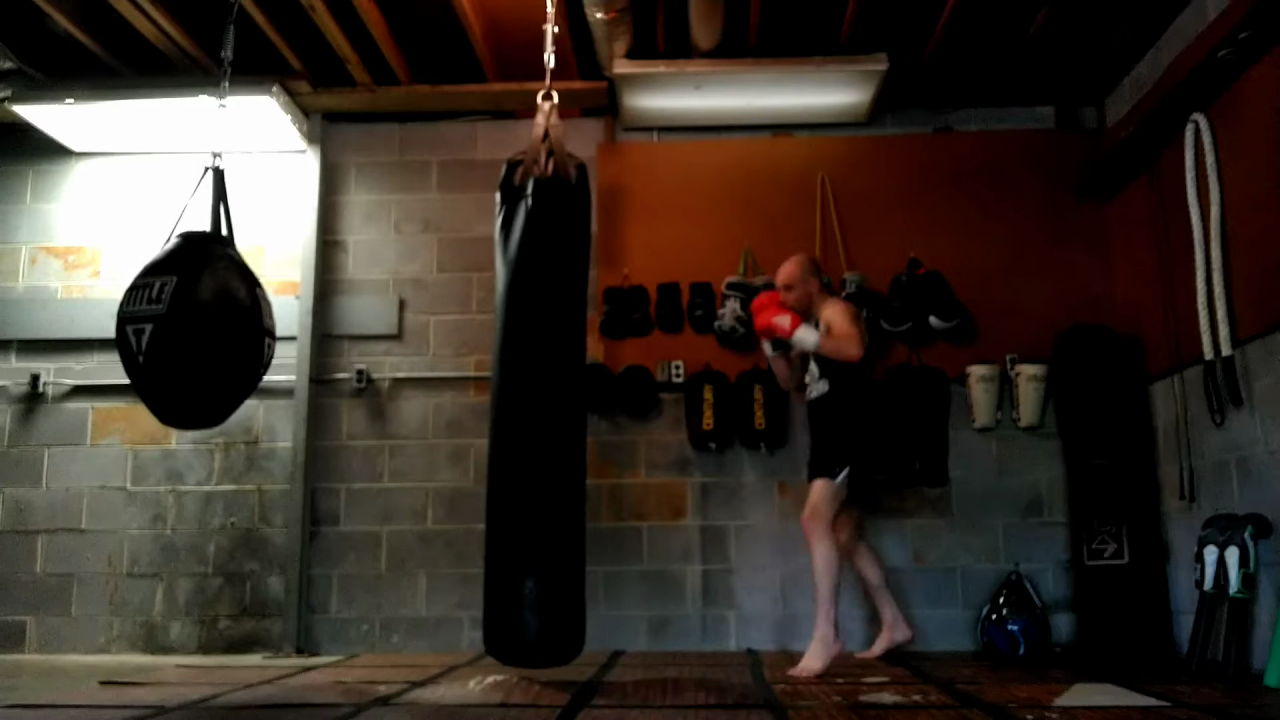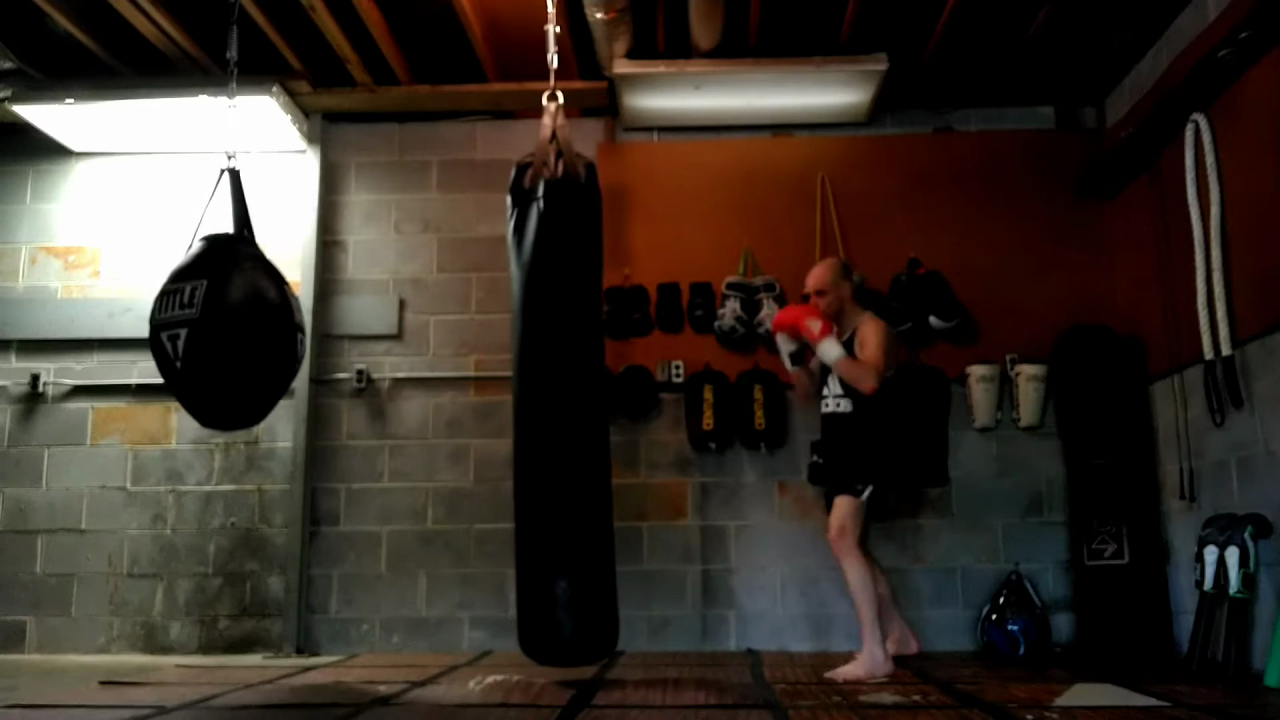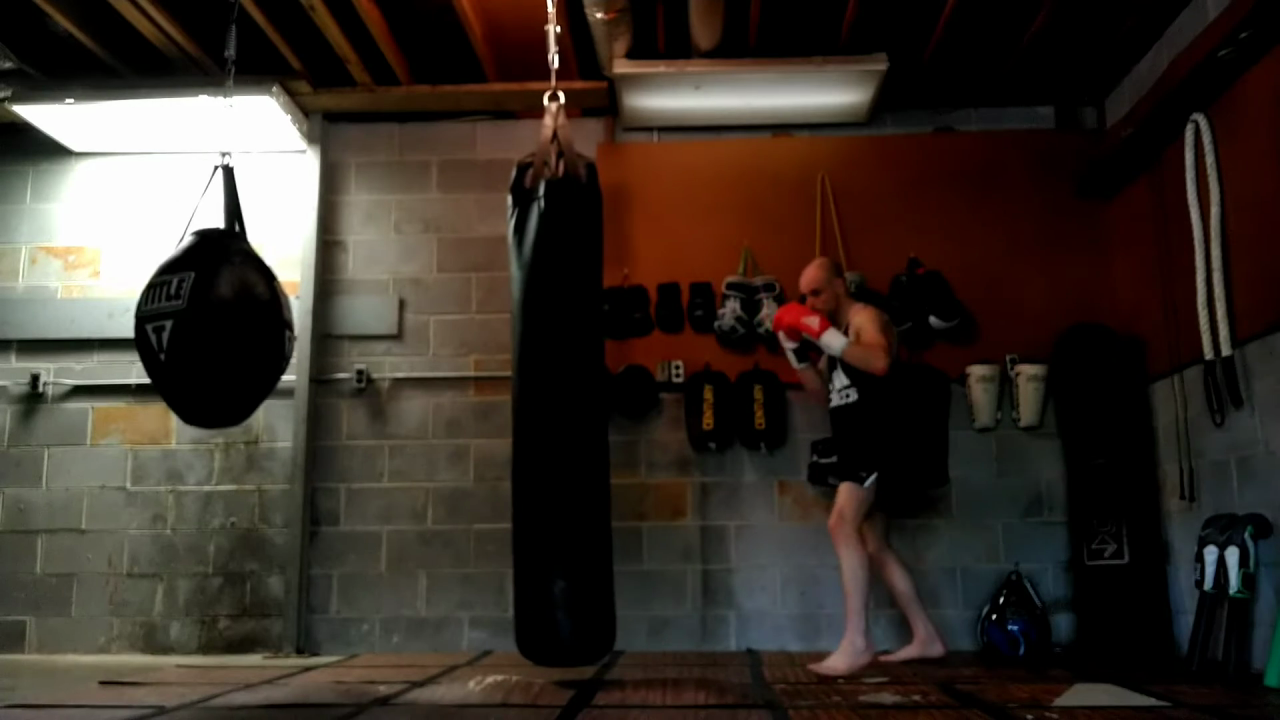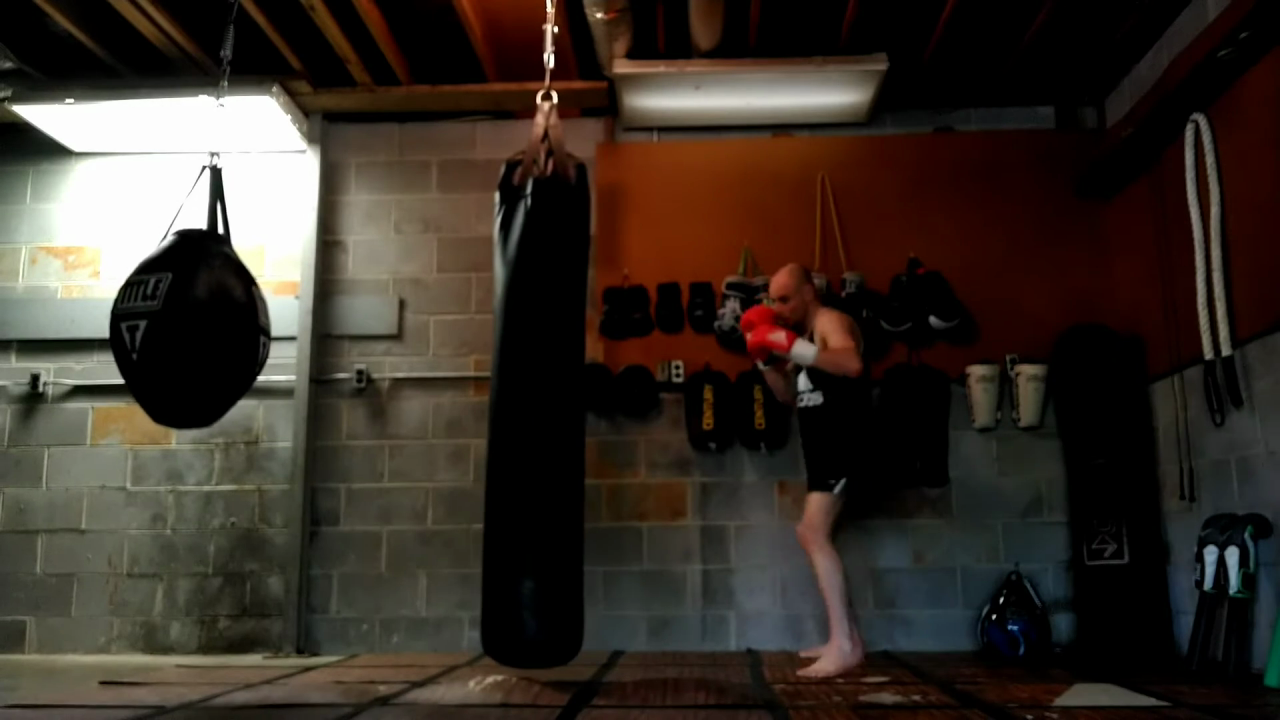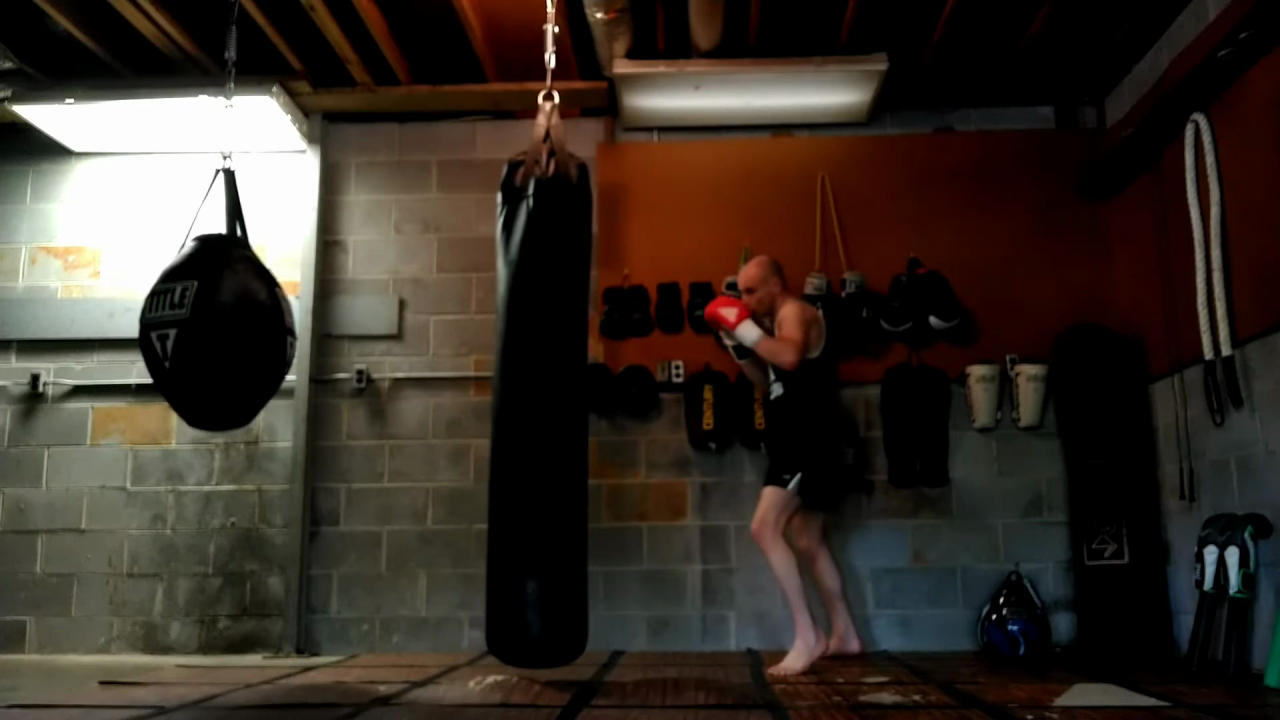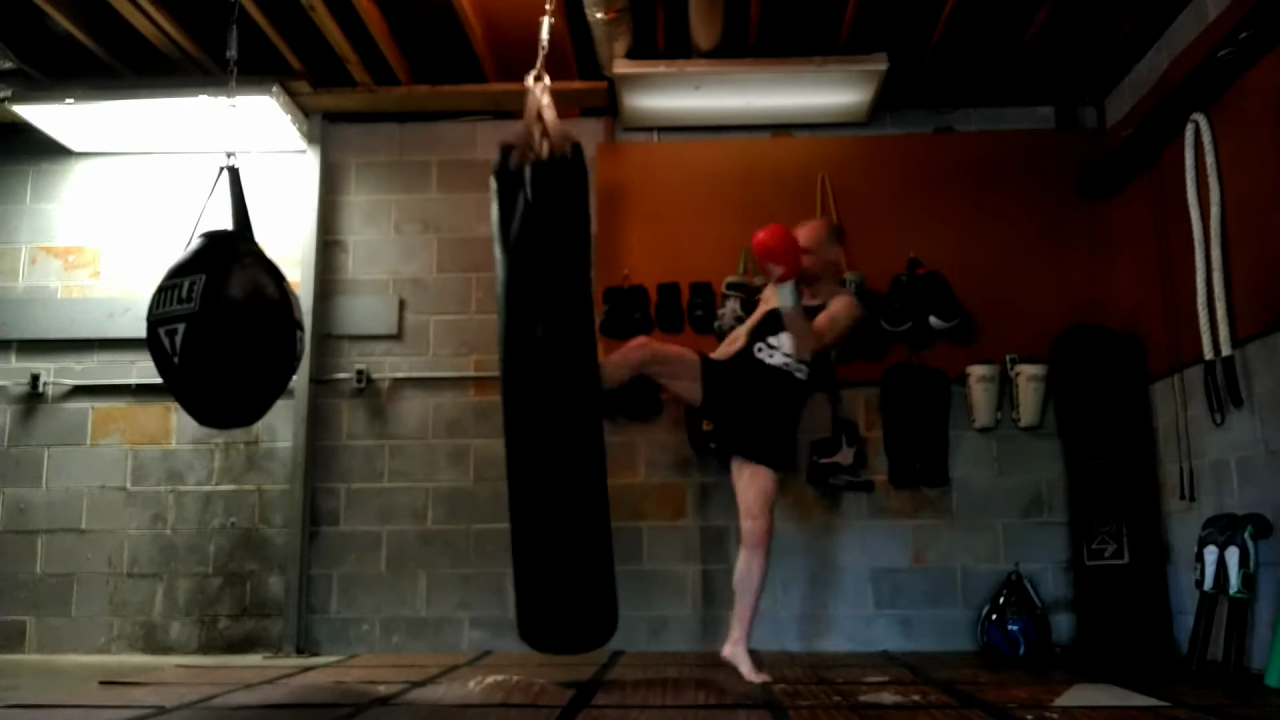
dt=0.7s
person 1, frame 1
left shoulder: (836, 310)
right shoulder: (812, 326)
left elbow: (853, 349)
right elbow: (790, 380)
left wrist: (795, 329)
right wrist: (772, 339)
left hip: (847, 436)
right hip: (832, 437)
left knee: (814, 520)
right knee: (845, 536)
left ankle: (825, 637)
right ankle: (893, 623)
person 1, frame 2
left shoulder: (872, 328)
right shoulder: (830, 333)
left elbow: (869, 382)
right elbow: (808, 387)
left wrist: (822, 341)
right wrist: (789, 342)
left hip: (864, 452)
right hip: (839, 454)
left knee: (841, 538)
right knee: (852, 548)
left ankle: (874, 655)
right ankle: (899, 635)
person 1, frame 3
left shoulder: (866, 317)
right shoulder: (837, 329)
left elbow: (878, 362)
right elbow: (820, 390)
left wrist: (823, 334)
right wrist: (794, 345)
left hip: (875, 445)
right hip: (856, 448)
left knee: (841, 526)
right knee: (873, 546)
left ankle: (855, 644)
right ankle: (925, 637)
person 1, frame 4
left shoulder: (831, 321)
right shoulder: (806, 333)
left elbow: (853, 365)
right elbow: (787, 393)
left wrist: (790, 346)
right wrist: (766, 352)
left hip: (843, 448)
right hip: (823, 452)
left knee: (811, 532)
right knee: (817, 538)
left ankle: (843, 645)
right ankle: (845, 639)
person 1, frame 5
left shoulder: (794, 312)
right shoulder: (778, 321)
left elbow: (789, 358)
right elbow: (766, 379)
left wrist: (742, 326)
right wrist: (734, 340)
left hip: (807, 444)
right hip: (803, 446)
left knee: (765, 528)
right knee: (808, 542)
left ankle: (807, 637)
right ankle: (843, 633)
person 1, frame 6
left shoulder: (843, 304)
right shoulder: (776, 290)
left elbow: (807, 343)
left wrist: (786, 288)
left hip: (769, 417)
right hip: (729, 386)
left knee: (756, 531)
right knee: (645, 350)
left ankle: (737, 643)
